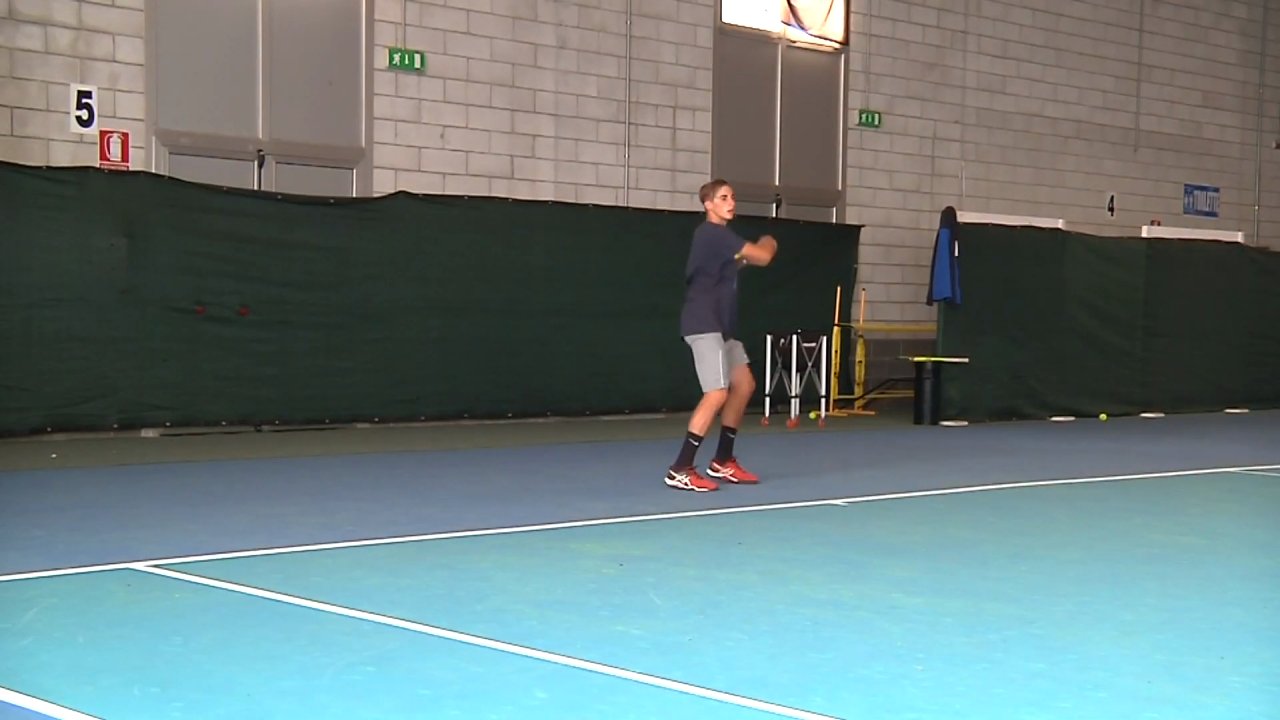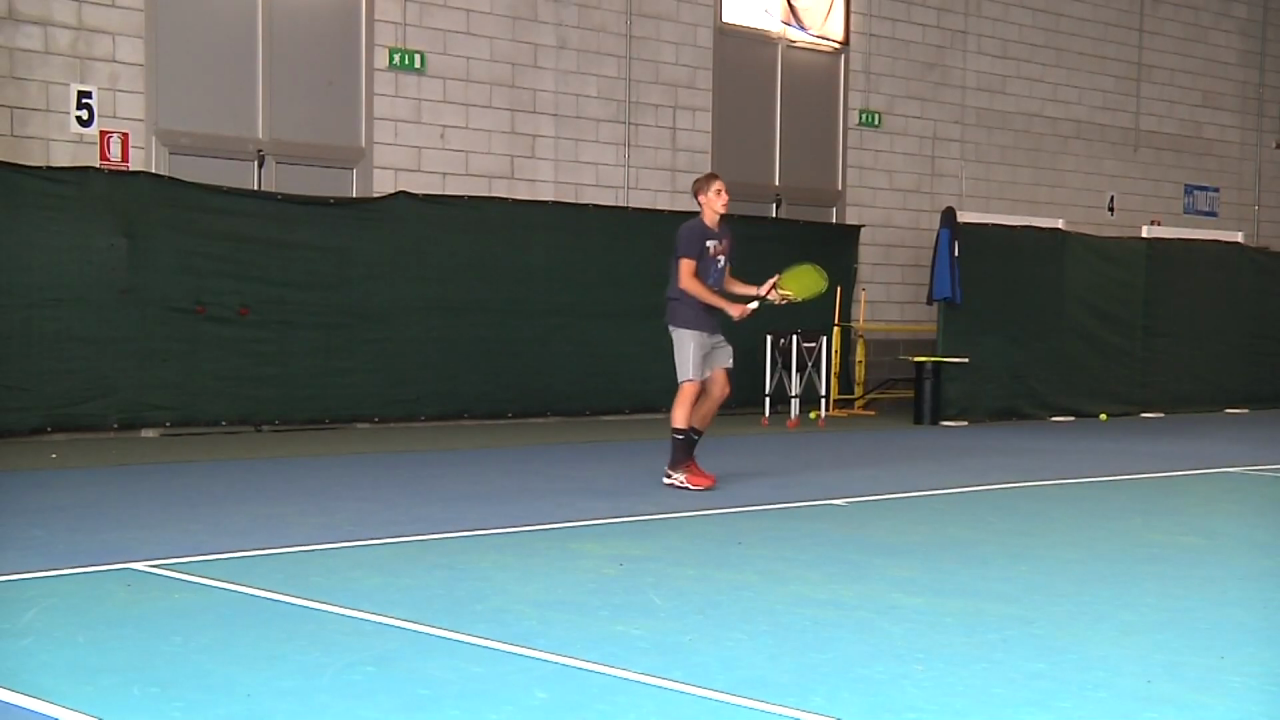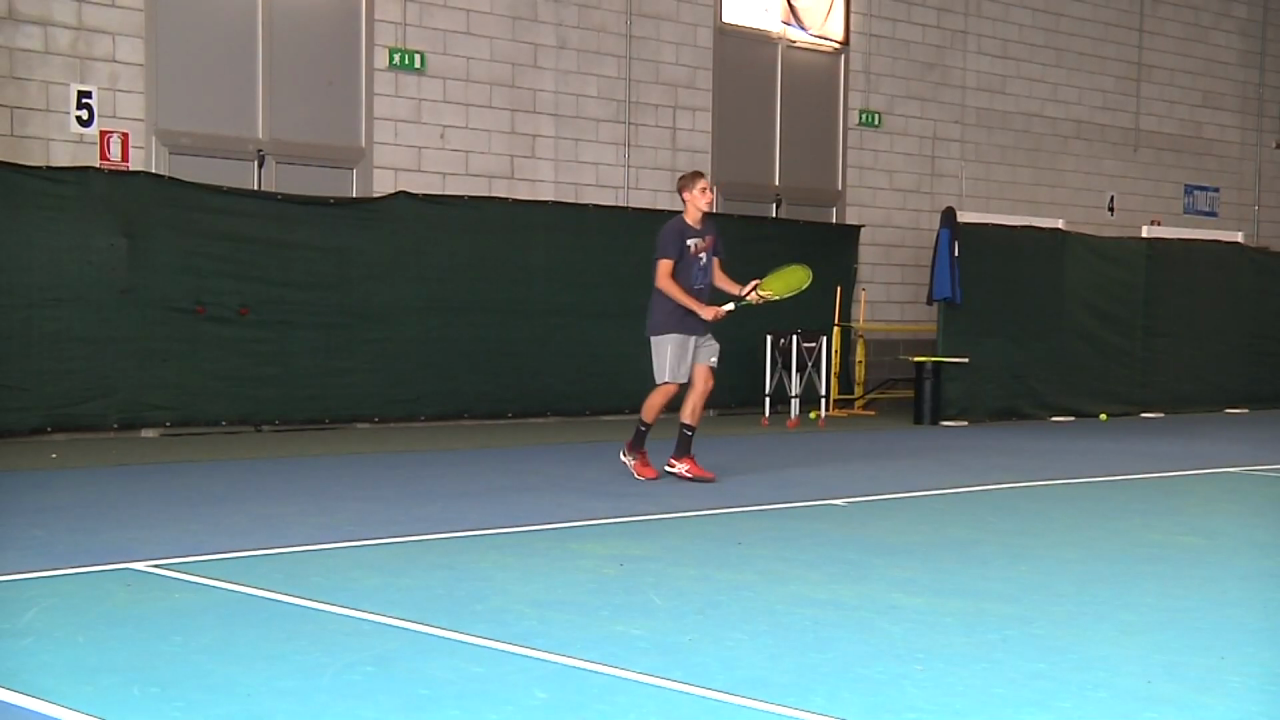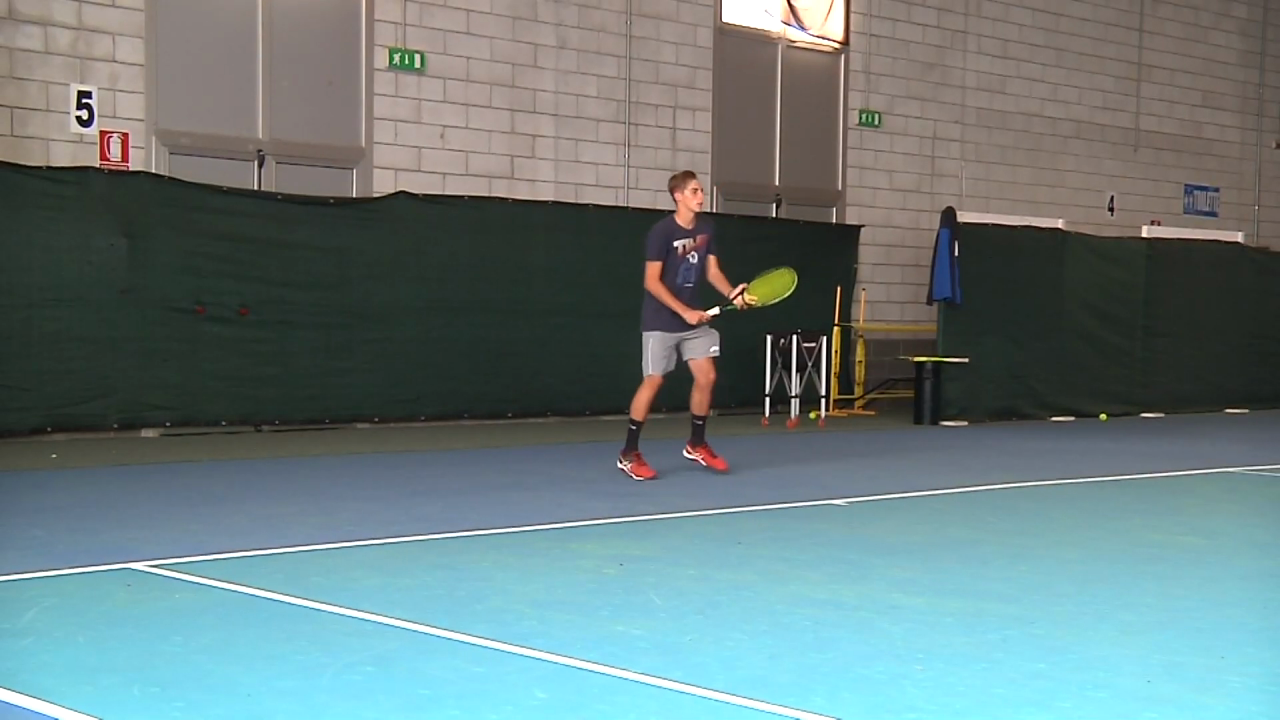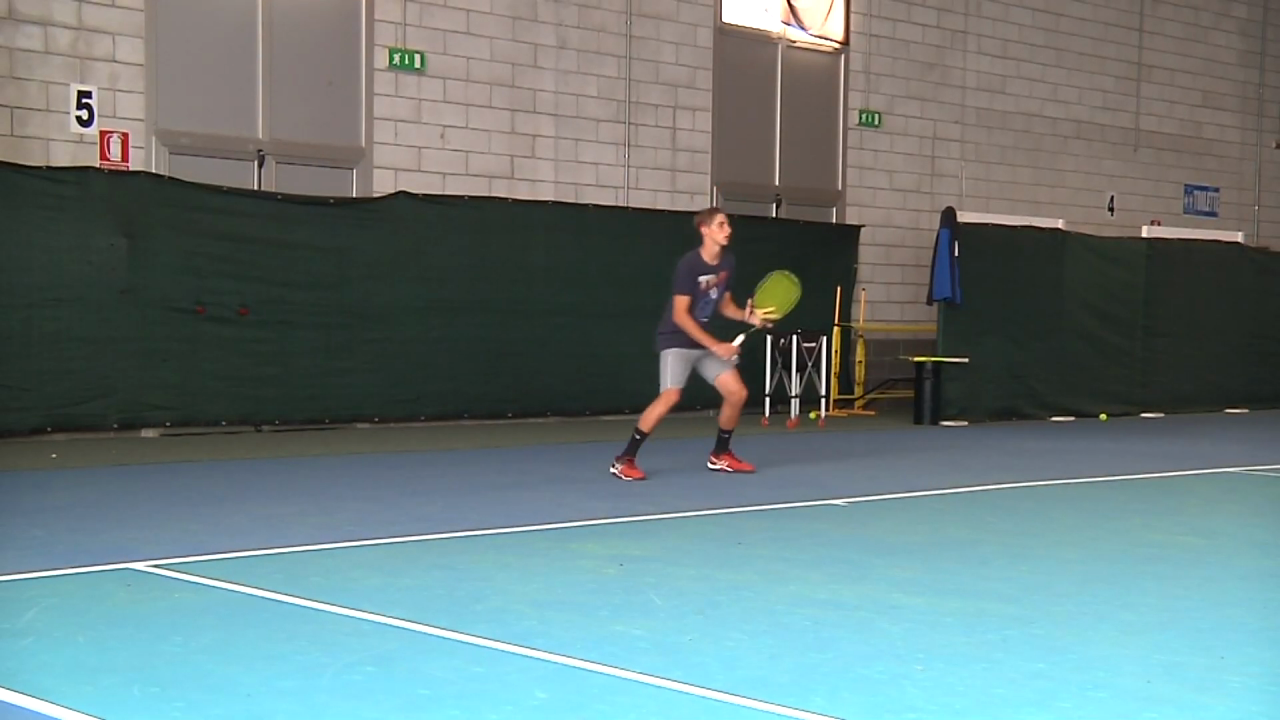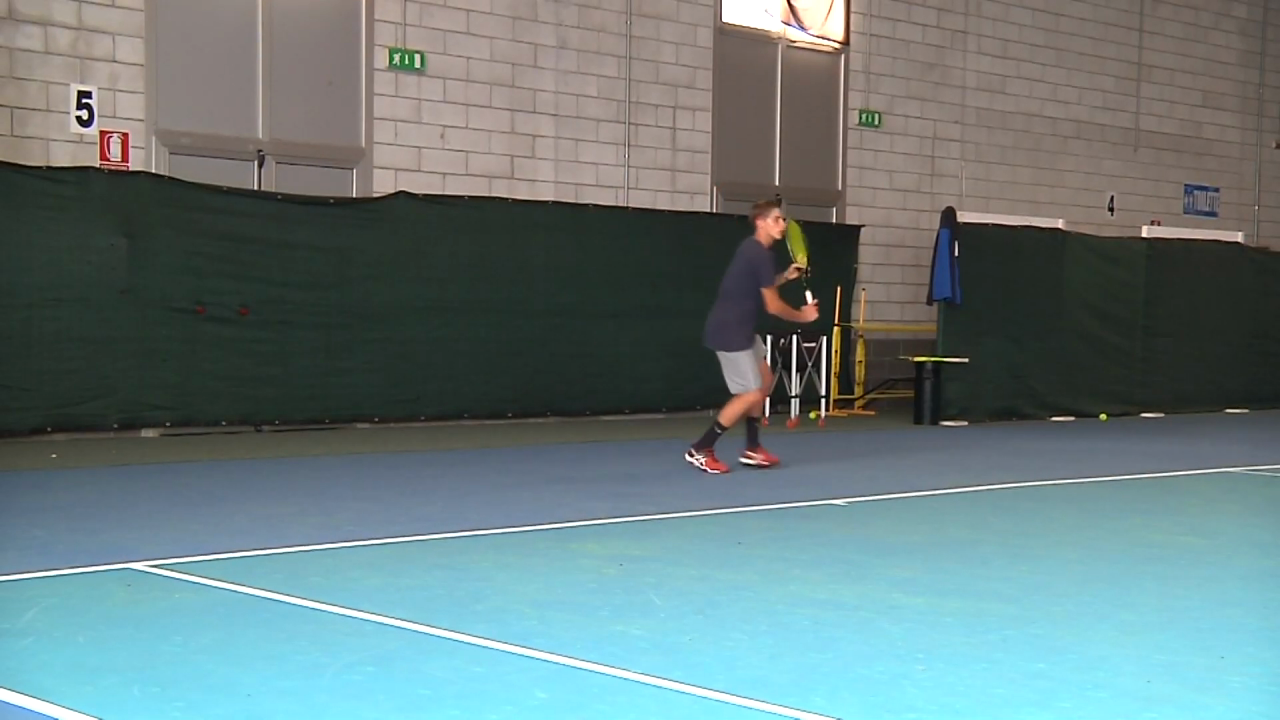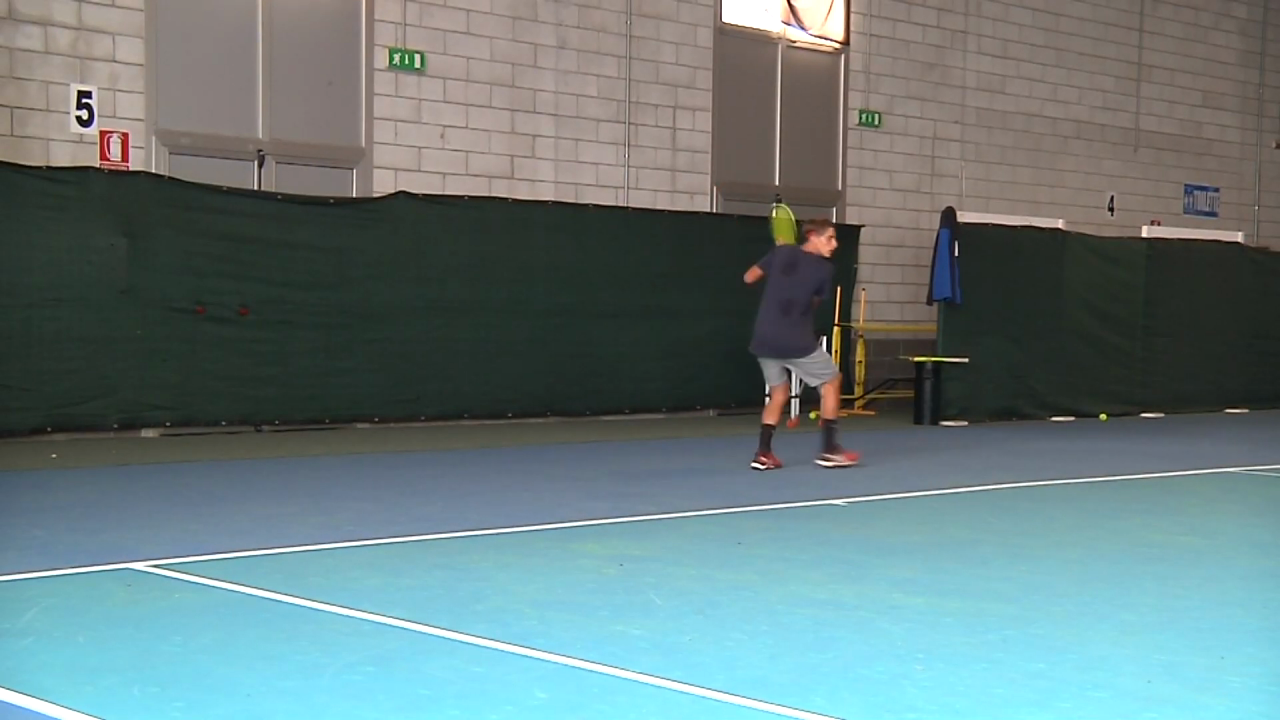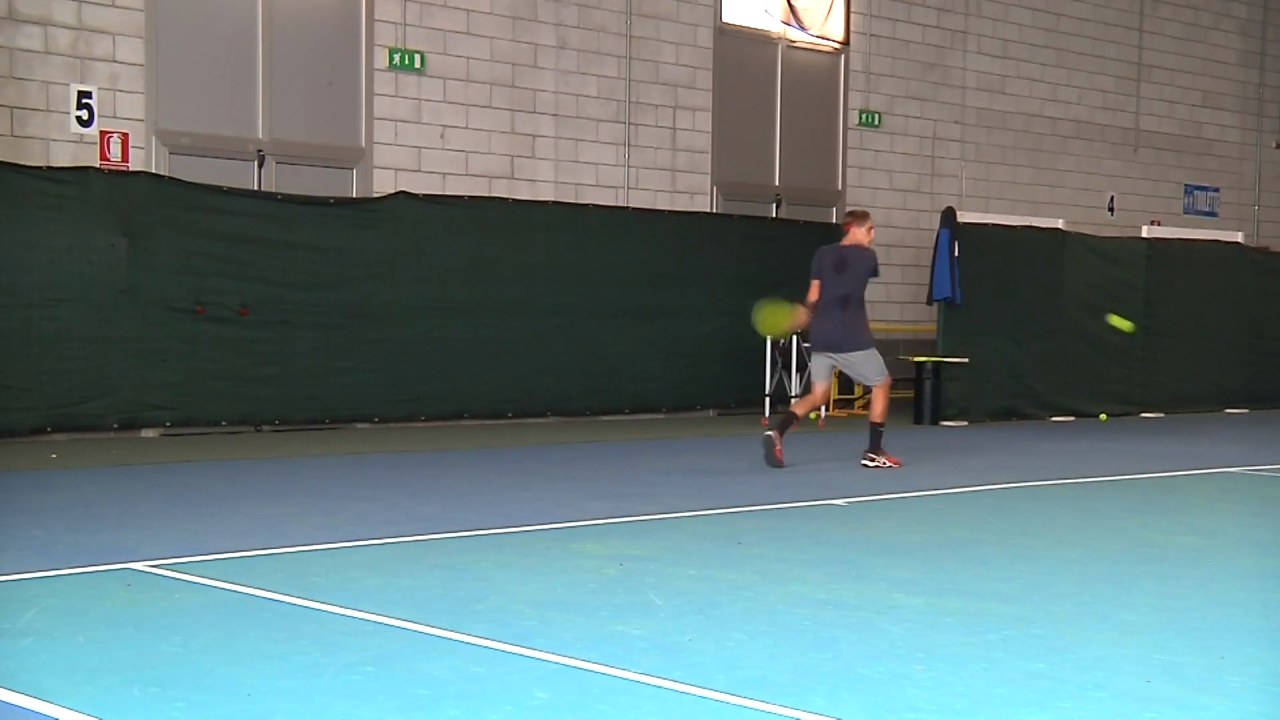
dt=0.3s
person 1, frame 1
left shoulder: (715, 234)
right shoulder: (714, 232)
right elbow: (763, 253)
left wrist: (745, 257)
right wrist: (768, 243)
left hip: (718, 326)
right hip: (703, 325)
left knee: (744, 386)
right knee: (718, 393)
left ankle: (723, 461)
right ankle: (680, 468)
person 1, frame 2
left shoulder: (724, 234)
right shoulder: (691, 231)
right elbow: (686, 281)
left wrist: (759, 290)
right wrist: (729, 306)
left hip: (709, 323)
right hip: (687, 319)
left knee: (719, 390)
right knee: (691, 386)
left ankle: (685, 455)
right ankle: (676, 467)
person 1, frame 3
left shoulder: (710, 230)
right shoulder: (673, 230)
left elbow: (716, 275)
right elbow: (662, 279)
left wrist: (742, 291)
right wrist: (700, 308)
left hip: (697, 324)
right hip: (669, 321)
left knee: (703, 384)
right knee: (669, 386)
left ankle: (680, 459)
right ankle: (634, 449)
person 1, frame 4
left shoulder: (706, 228)
right shoulder: (661, 231)
left elbow: (712, 270)
right elbow: (651, 282)
left wrist: (731, 292)
right wrist: (684, 311)
left hip: (692, 319)
right hip: (661, 319)
left knee: (706, 377)
right knee: (653, 380)
left ankle: (697, 445)
right ankle: (629, 453)
person 1, frame 5
left shoulder: (727, 262)
right shoulder: (688, 265)
right elbow: (679, 315)
left wrist: (746, 315)
right wrist: (714, 345)
left hip: (707, 341)
right hip: (676, 339)
left knee: (737, 393)
right knee: (670, 396)
left ankle: (720, 453)
right ankle: (625, 459)
person 1, frame 6
left shoulder: (752, 248)
right shoulder: (761, 255)
right elbow: (773, 305)
left wrist: (784, 277)
right wrist: (802, 316)
left hip: (739, 329)
right hip: (729, 332)
left knee: (764, 379)
right knee: (752, 394)
left ankle: (752, 448)
right ankle: (701, 449)
person 1, frame 7
left shoulder: (780, 252)
right shoulder: (825, 269)
left elbow: (749, 277)
left hip: (763, 338)
right hip: (796, 341)
left knee: (780, 393)
right knee: (832, 381)
left ankle: (763, 453)
right ankle: (829, 450)
person 1, frame 8
left shoulder: (823, 254)
right shoulder: (868, 257)
left elbow: (813, 297)
left wrist: (807, 315)
left hip: (821, 336)
right hip: (853, 338)
left knee: (817, 396)
right knee: (882, 385)
left ankle: (776, 431)
right ankle: (874, 452)
